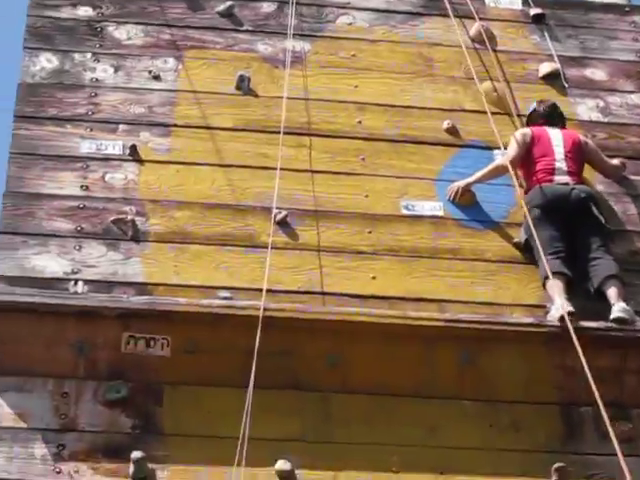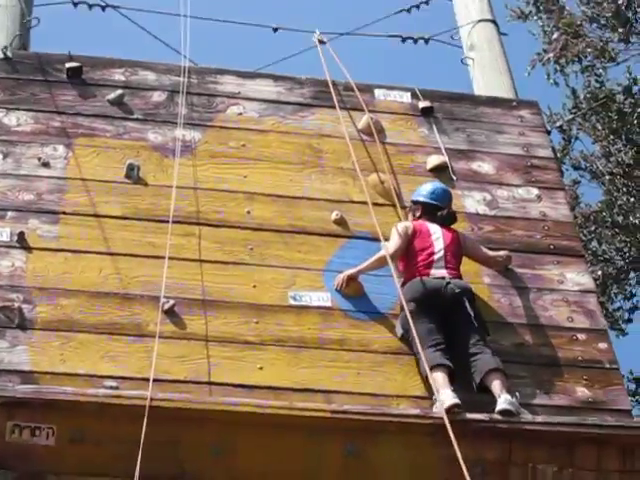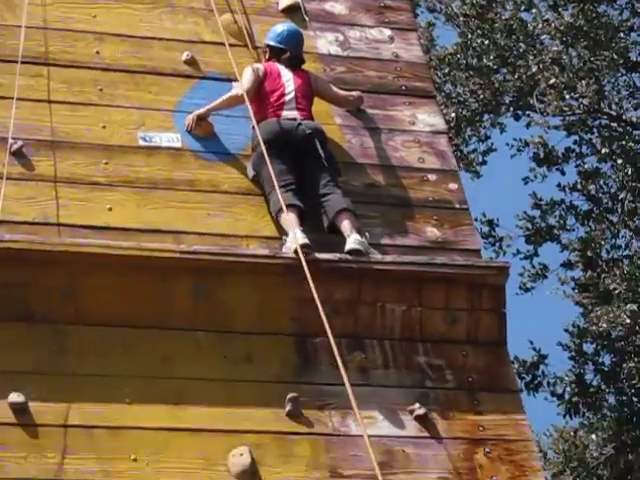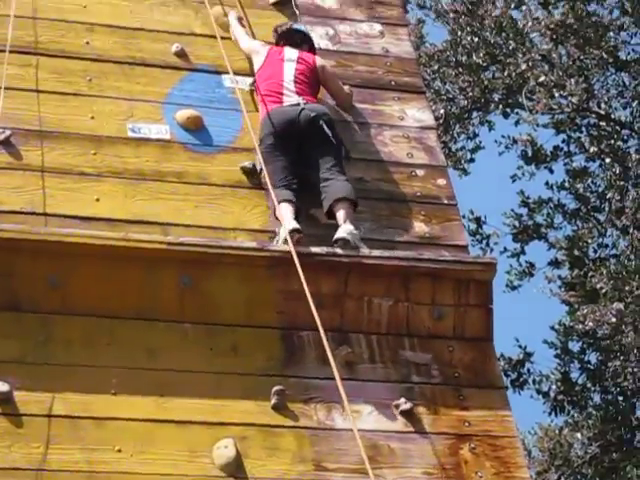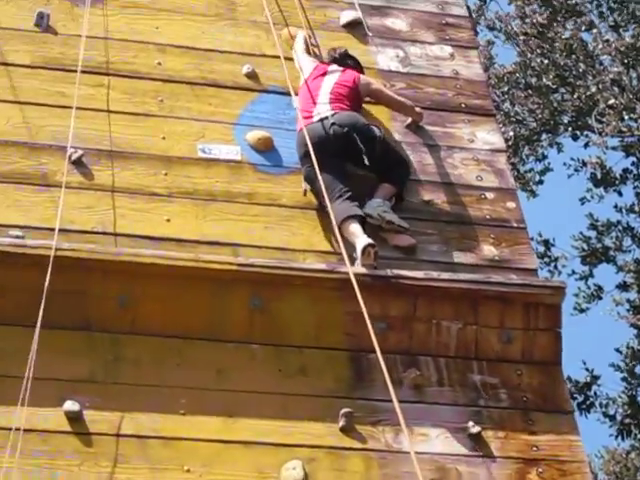
dt=1s
person 1, frame 1
left shoulder: (525, 134)
right shoulder: (578, 138)
left elbow: (507, 163)
right elbow: (613, 171)
left wrist: (469, 181)
right wrist: (618, 164)
left hip: (544, 196)
right hip: (581, 195)
left knee: (551, 254)
right knee: (597, 252)
left ankle: (560, 302)
right ankle: (618, 303)
person 1, frame 2
left shoulder: (406, 227)
right shoulder: (457, 236)
left elbow: (391, 253)
right elbow: (495, 260)
left wrist: (356, 271)
right wrist: (503, 257)
left hip: (421, 290)
right hip: (458, 290)
left knee: (430, 346)
right knee: (476, 346)
left ankle: (444, 393)
right ankle: (502, 394)
person 1, frame 3
left shoulder: (258, 69)
right shoulder: (309, 77)
left elbow: (241, 94)
right elbow: (349, 100)
left wrist: (205, 111)
right wrist: (356, 96)
left hip: (273, 132)
right hip: (309, 132)
left knee: (281, 187)
right knee: (327, 187)
left ankle: (295, 233)
right ankle: (353, 235)
person 1, frame 4
left shoulder: (262, 51)
right shoulder: (317, 62)
left elbow: (237, 33)
right elbow: (345, 101)
left wrist: (233, 18)
right wrist: (346, 90)
left hip: (275, 120)
right hip: (314, 115)
left knee: (282, 182)
right knee: (332, 174)
left ankle: (288, 223)
right ankle: (346, 224)
person 1, frame 5
left shoulder: (310, 67)
right shoulder: (360, 79)
left elbow: (299, 50)
right elbow: (406, 107)
left wrist: (302, 35)
right wrist: (416, 114)
left hip: (309, 136)
right hip: (346, 124)
left knee: (338, 196)
right knee: (398, 167)
left ankle: (360, 239)
right ankle: (378, 202)
